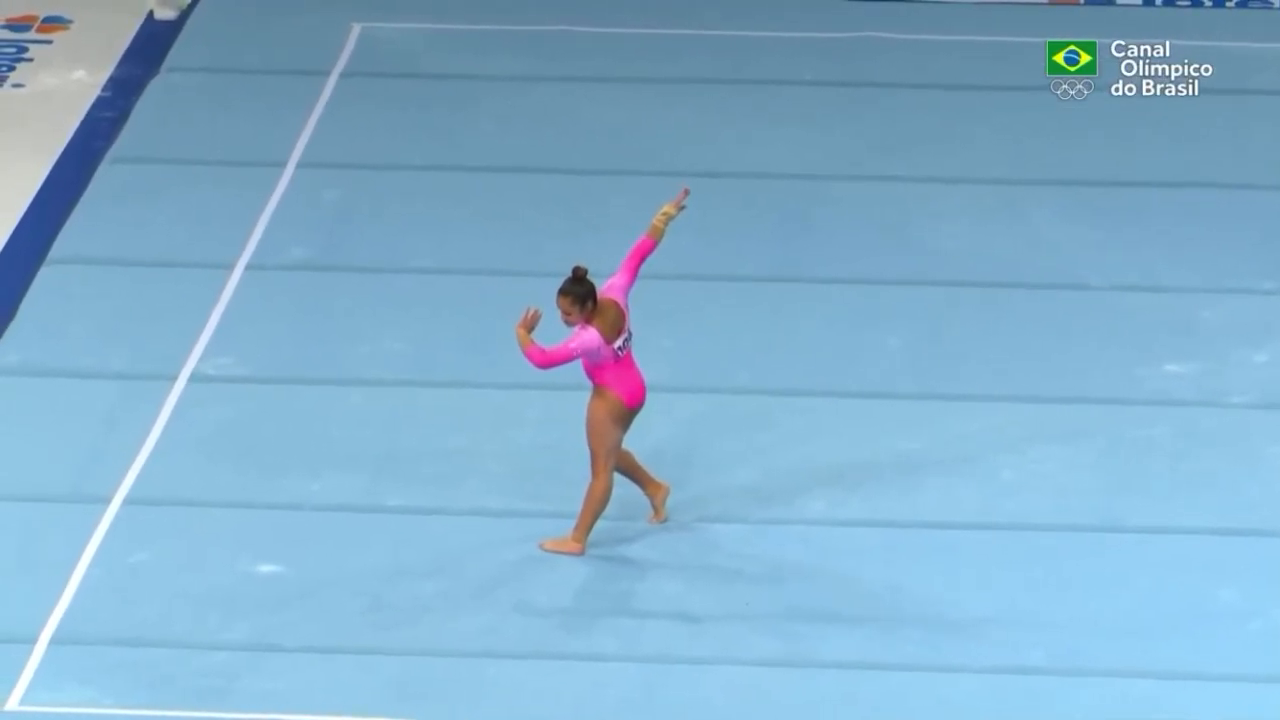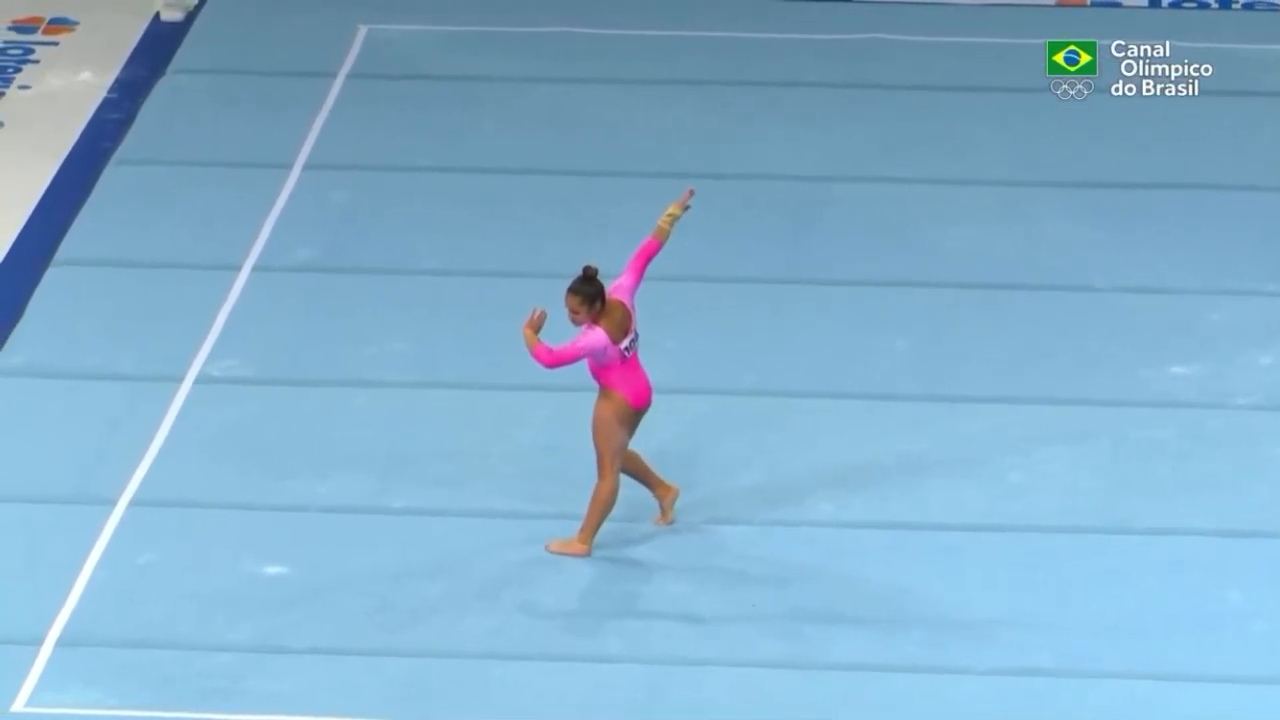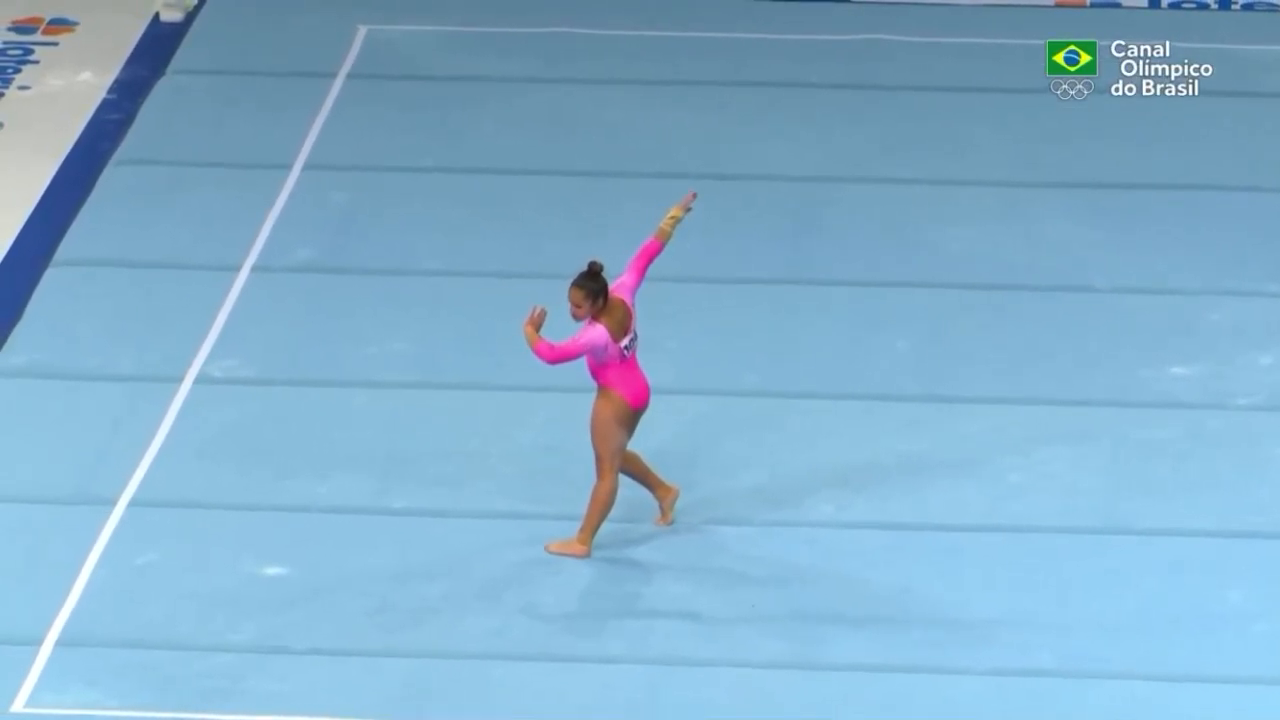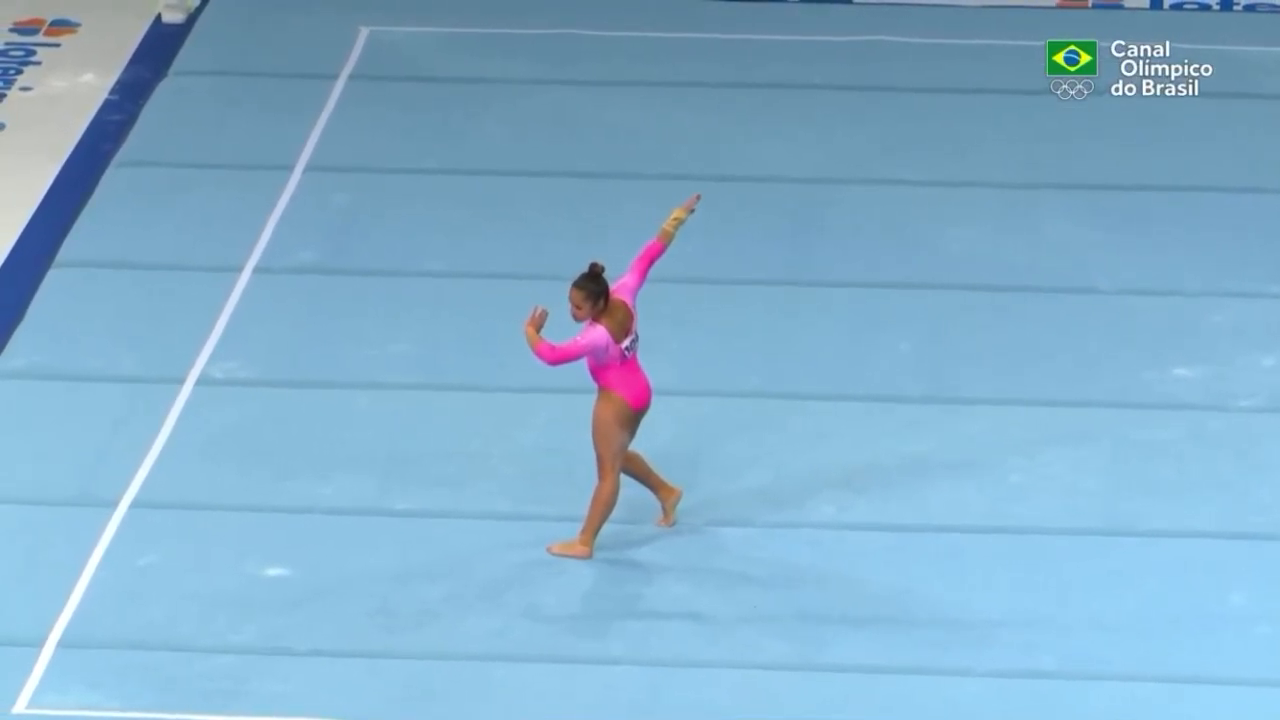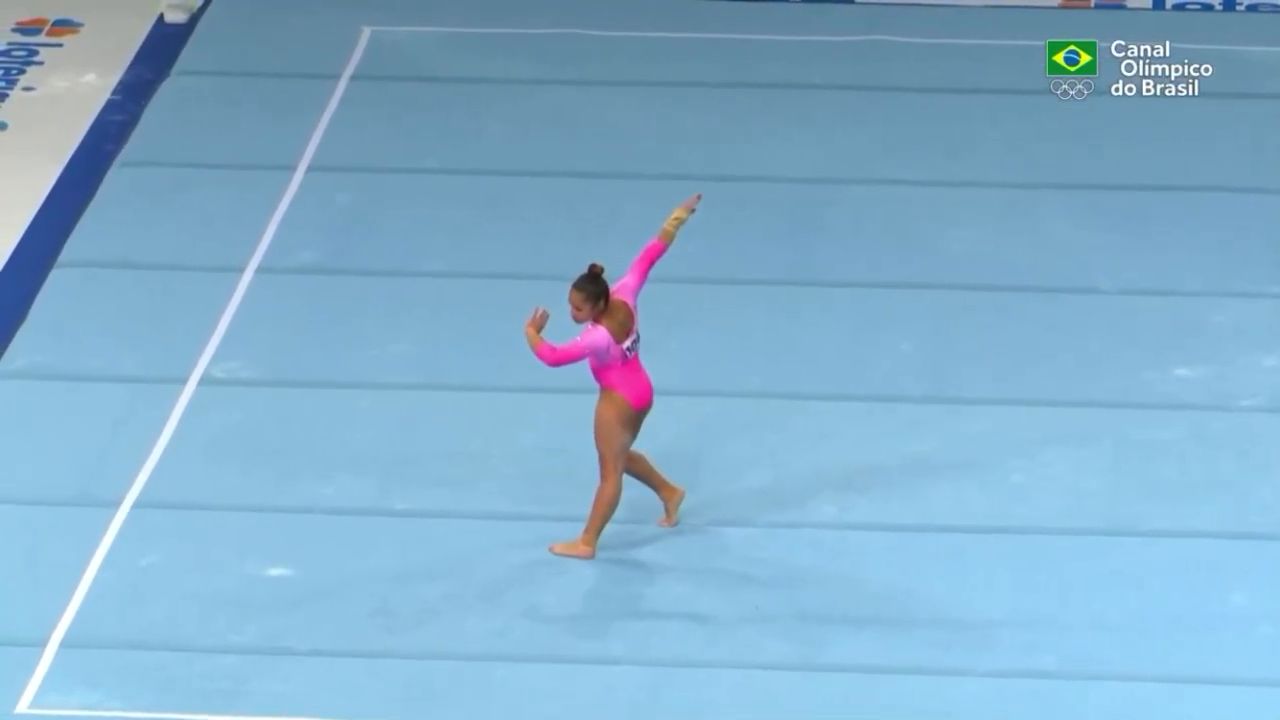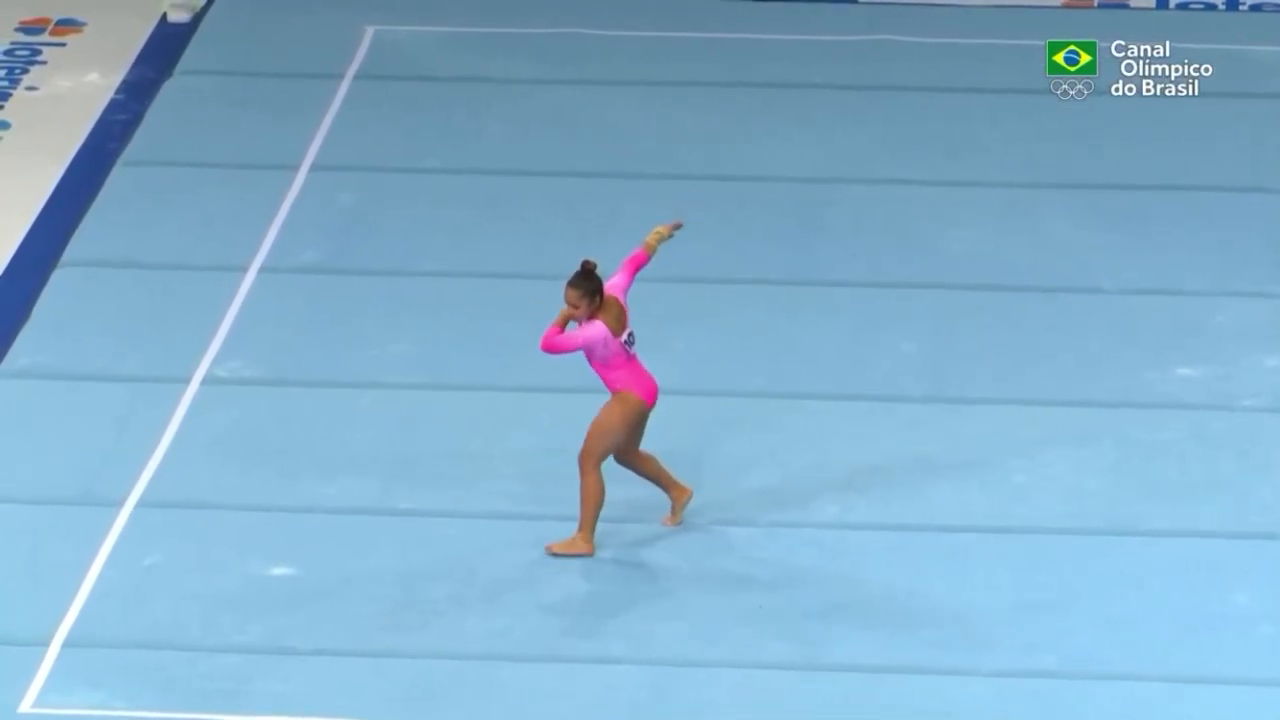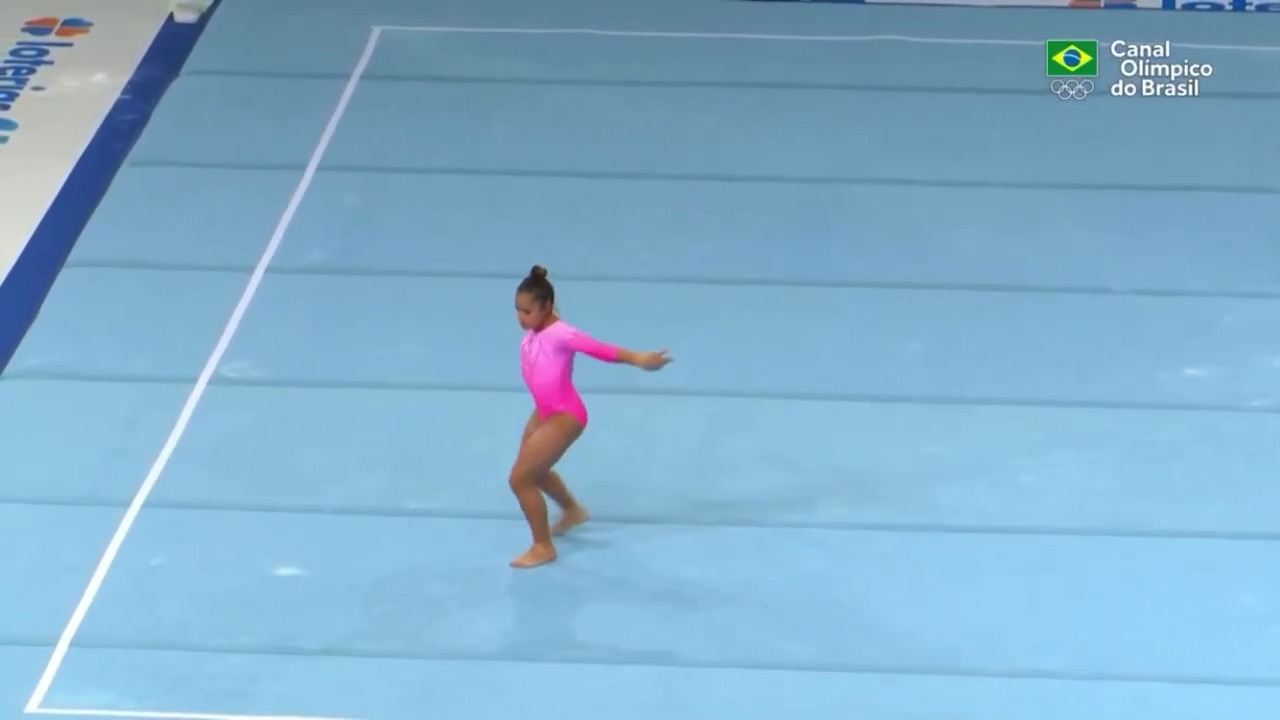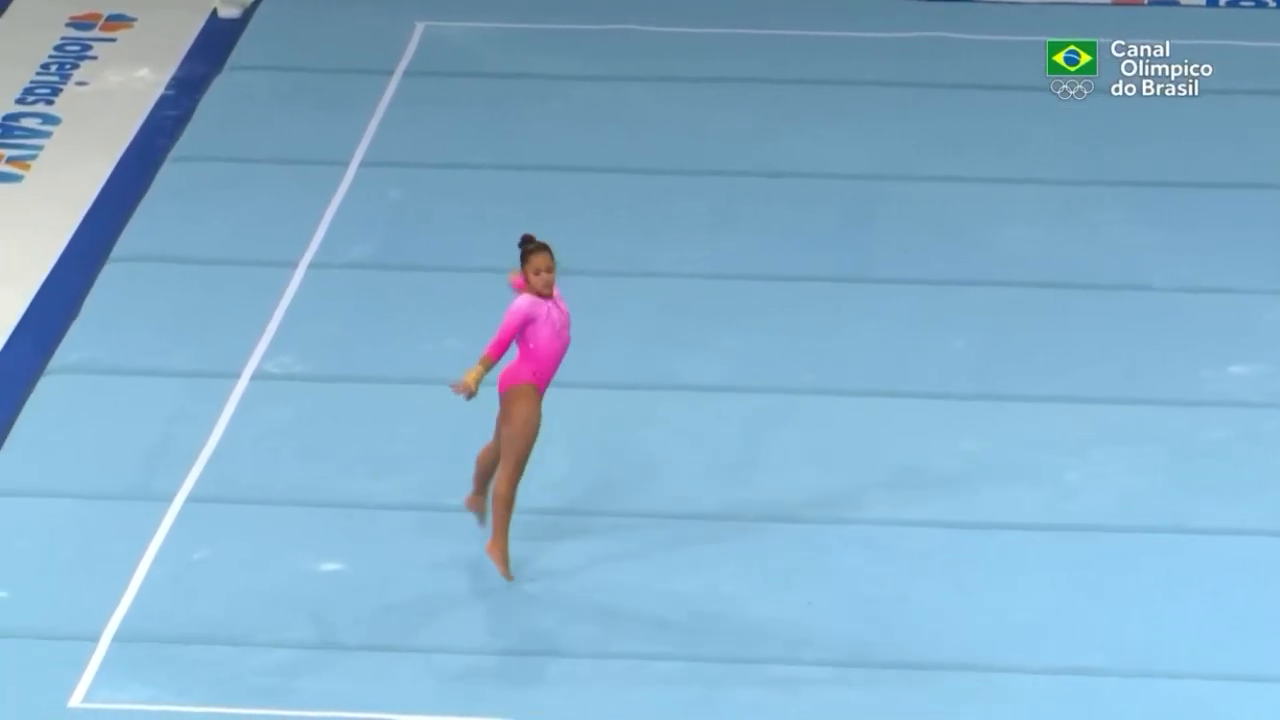
dt=0.4s
person 1, frame 1
left shoulder: (588, 338)
right shoulder: (614, 295)
left elbow: (542, 359)
right elbow: (637, 256)
left wrist: (522, 334)
right wrist: (663, 219)
left hip: (612, 398)
right hip: (632, 389)
left knee: (601, 470)
right knee: (610, 453)
left ankle: (577, 540)
right ankle: (654, 488)
person 1, frame 2
left shoulder: (596, 338)
right shoulder: (621, 295)
left elbow: (549, 358)
right elbow: (643, 256)
left wrist: (529, 334)
right wrist: (669, 219)
left hip: (618, 399)
right hip: (639, 390)
left knee: (608, 471)
right knee: (617, 455)
left ankle: (582, 541)
right ankle: (663, 490)
person 1, frame 3
left shoulder: (596, 335)
right shoulder: (622, 294)
left elbow: (551, 354)
right elbow: (646, 255)
left wrist: (530, 330)
right wrist: (672, 218)
left hip: (616, 399)
right hip: (636, 390)
left knee: (606, 472)
right knee: (616, 456)
left ankle: (582, 542)
right ankle: (664, 490)
person 1, frame 4
left shoulder: (597, 336)
right shoulder: (623, 296)
left elbow: (552, 355)
right elbow: (648, 256)
left wrist: (531, 331)
right wrist: (676, 219)
left hip: (617, 400)
right hip: (638, 391)
left knee: (608, 472)
right knee: (618, 456)
left ankle: (584, 543)
right ankle: (666, 491)
person 1, frame 5
left shoulder: (597, 338)
right shoulder: (624, 296)
left elbow: (553, 357)
right elbow: (650, 255)
left wrist: (531, 332)
right wrist: (677, 218)
left hip: (619, 400)
right hip: (640, 391)
left knee: (610, 472)
right knee: (620, 456)
left ankle: (586, 543)
right ankle: (669, 492)
person 1, frame 6
left shoulder: (592, 333)
right shoulder: (614, 293)
left elbow: (549, 343)
right elbow: (634, 261)
left wrist: (560, 319)
right wrist: (658, 236)
left hip: (629, 398)
right hip: (643, 389)
left knee: (589, 460)
right knee: (626, 454)
left ankle: (584, 539)
right ankle: (678, 491)
person 1, frame 7
left shoulder: (559, 334)
right shoulder: (535, 325)
left elbow: (596, 347)
left wrist: (637, 358)
left hip: (564, 417)
right hip: (545, 412)
left knee: (520, 479)
right knee: (534, 472)
left ankle: (543, 547)
right ankle: (572, 510)
person 1, frame 8
left shoulder: (549, 292)
right shoulder: (525, 306)
left elbow: (516, 280)
right elbow: (501, 340)
left wrist: (518, 278)
right wrist: (475, 376)
left hip: (527, 388)
right hip: (522, 388)
left knee: (502, 448)
right knee: (512, 466)
left ankle: (477, 497)
right ankle: (499, 543)
